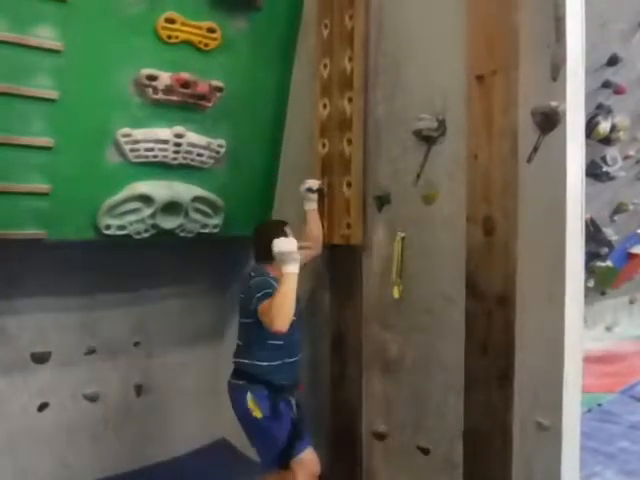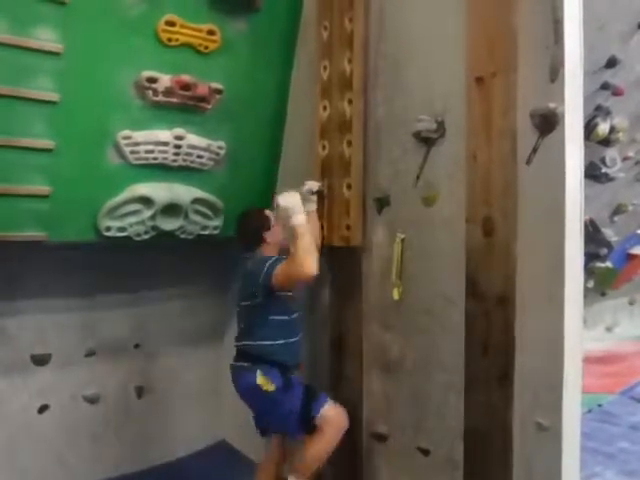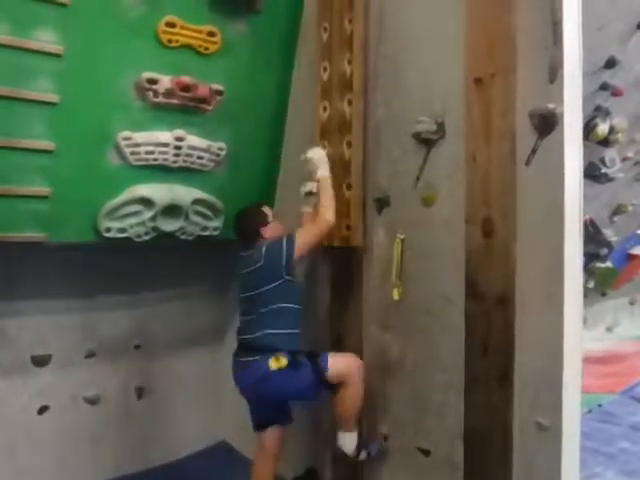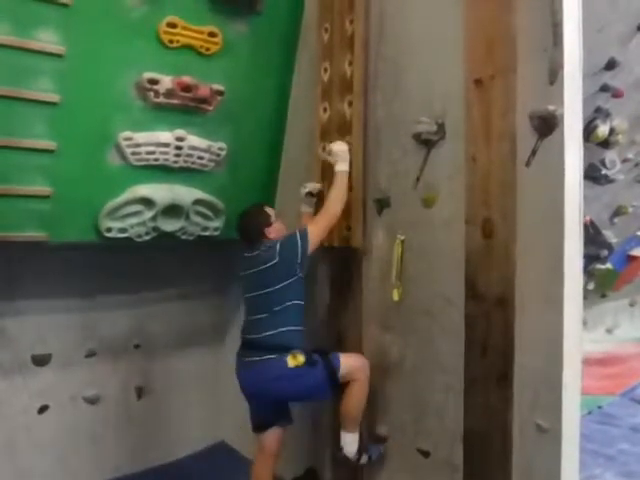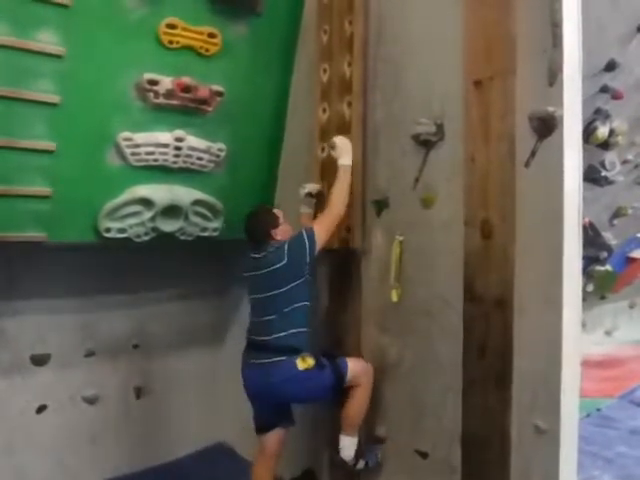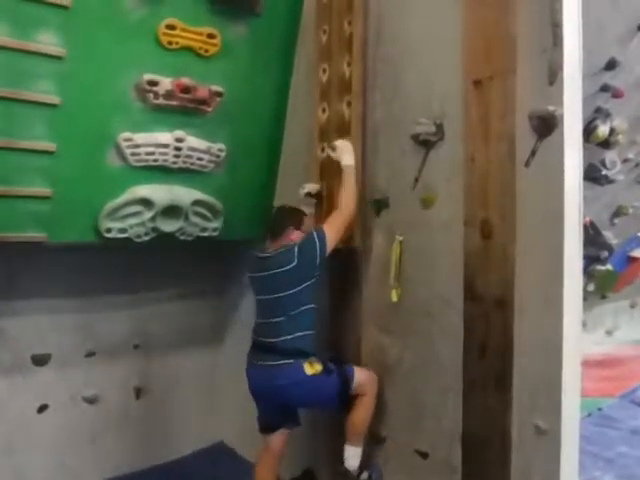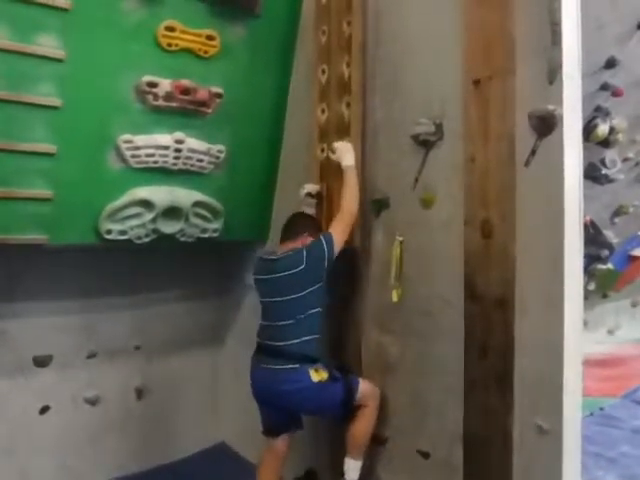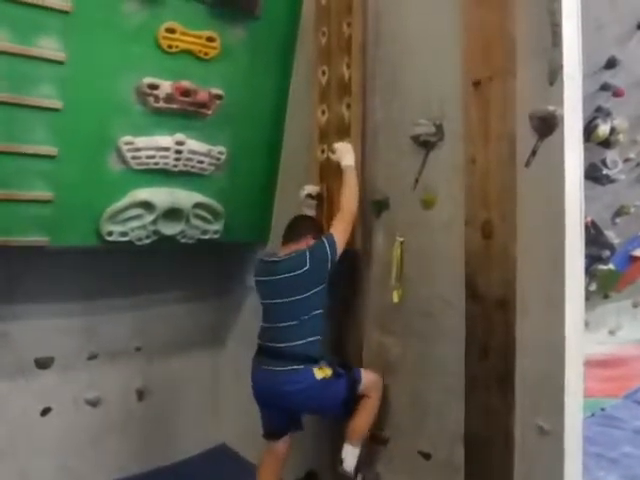
dt=0.2s
person 1, frame 1
left shoulder: (269, 276)
right shoulder: (262, 286)
left elbow: (314, 245)
right elbow: (278, 323)
left wrist: (311, 204)
right wrist: (292, 268)
left hip: (272, 391)
right hip: (258, 394)
person 1, frame 2
left shoulder: (266, 263)
right shoulder: (264, 267)
left elbow: (311, 245)
right elbow: (307, 270)
left wrist: (310, 206)
right wrist: (297, 218)
left hip: (265, 374)
right hip: (262, 376)
left knee: (278, 446)
right knee: (335, 420)
person 1, frame 3
left shoulder: (255, 260)
right shoulder: (270, 254)
left elbow: (305, 236)
right elbow: (326, 221)
left wrist: (308, 205)
right wrist: (322, 171)
left hip: (250, 368)
right hip: (269, 366)
left knee: (270, 446)
right knee: (350, 367)
right ankle: (348, 445)
person 1, frame 4
left shoulder: (253, 260)
right shoulder: (280, 253)
right elbow: (332, 214)
left wrist: (307, 206)
right wrist: (342, 164)
left hip: (251, 369)
right hip: (278, 367)
left knee: (268, 446)
right knee: (358, 367)
right ankle: (350, 446)
person 1, frame 5
left shoulder: (256, 262)
right shoulder: (288, 255)
right elbow: (335, 213)
left wrist: (306, 207)
right wrist: (345, 160)
left hip: (255, 370)
right hip: (285, 370)
left knee: (269, 446)
right knee: (362, 372)
right ankle: (348, 450)
person 1, frame 6
left shoulder: (259, 263)
right shoulder: (300, 256)
right elbow: (345, 213)
left wrist: (305, 206)
right wrist: (347, 161)
left hip: (260, 371)
right hip: (290, 372)
left knee: (273, 445)
right knee: (367, 382)
person 1, frame 7
left shoulder: (264, 265)
right shoulder: (308, 261)
right elbow: (348, 214)
left wrist: (306, 209)
right wrist: (348, 161)
left hip: (263, 374)
right hip: (296, 377)
left knee: (275, 447)
right knee: (370, 395)
person 1, frame 8
left shoulder: (264, 267)
right shoulder: (312, 262)
right elbow: (347, 214)
left wrist: (306, 210)
right wrist: (348, 162)
left hip: (264, 376)
right hip: (299, 378)
left knee: (276, 449)
right knee: (373, 385)
